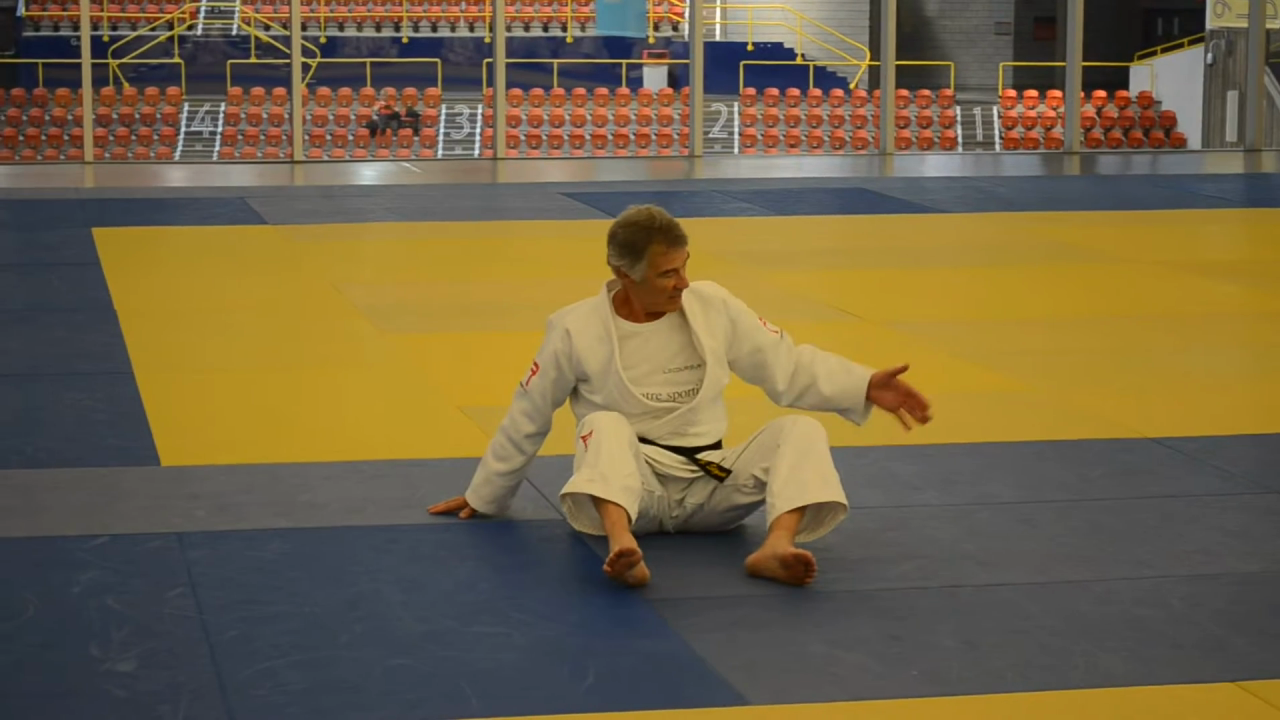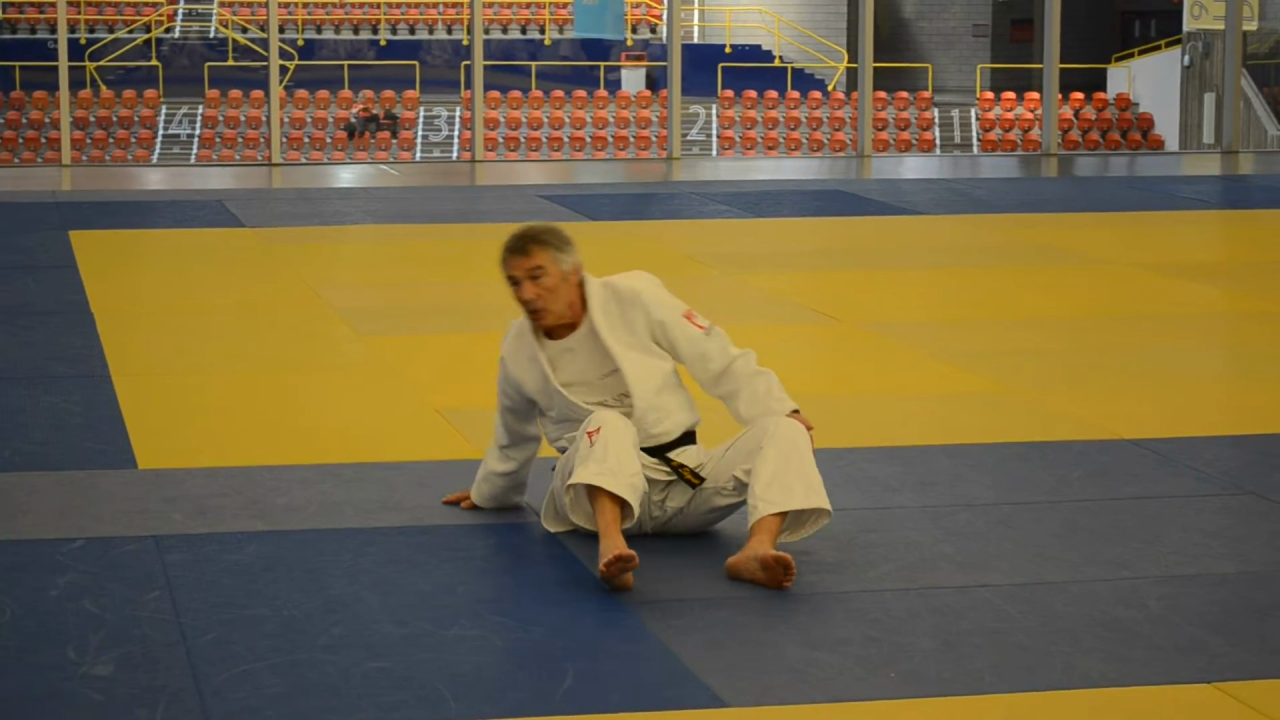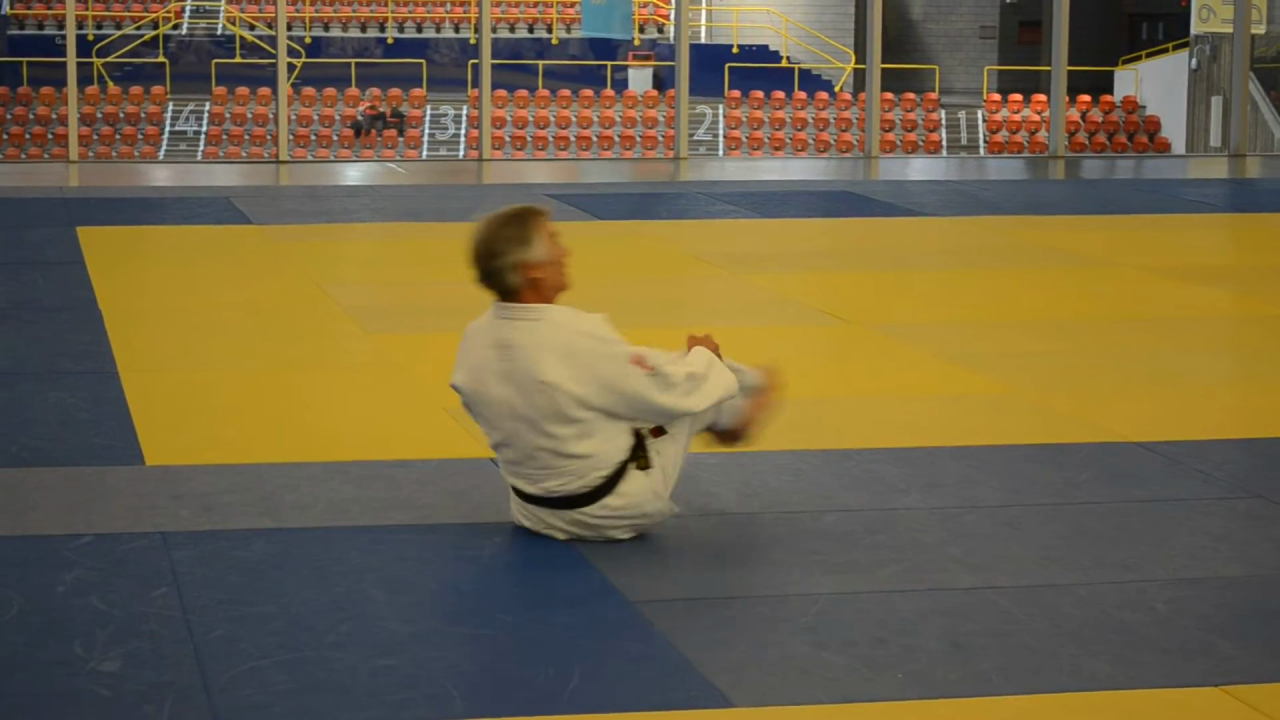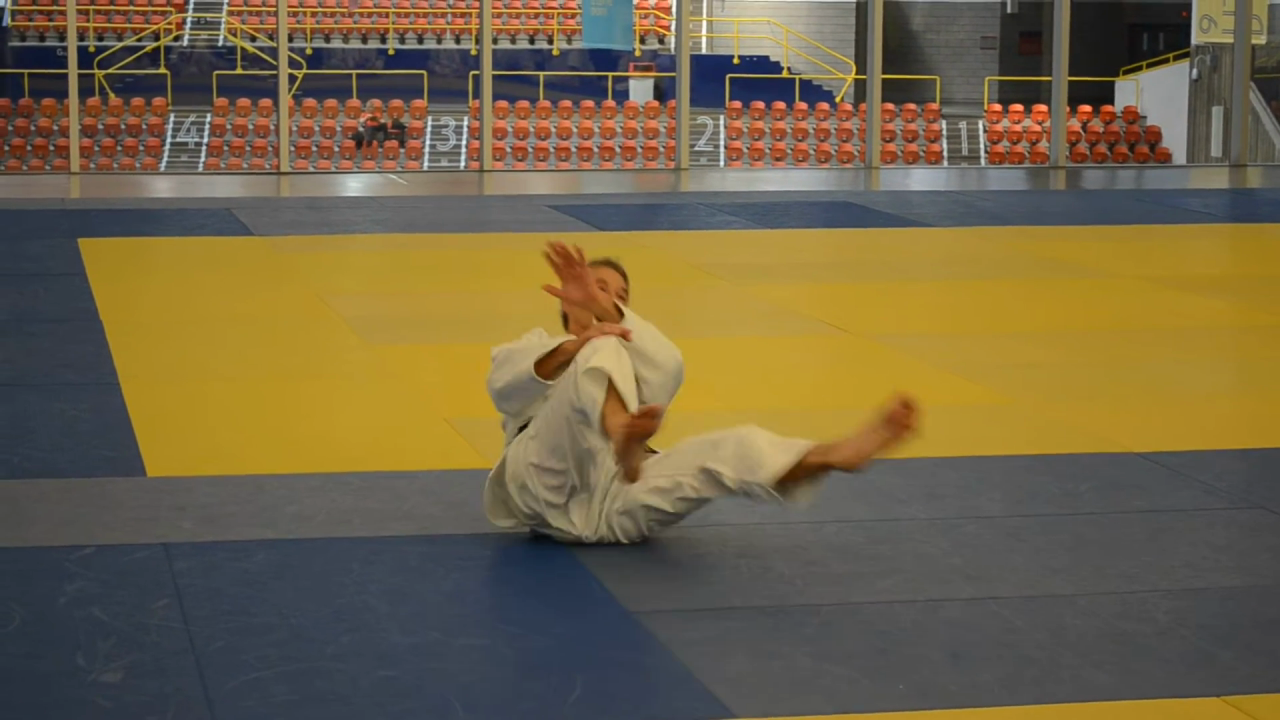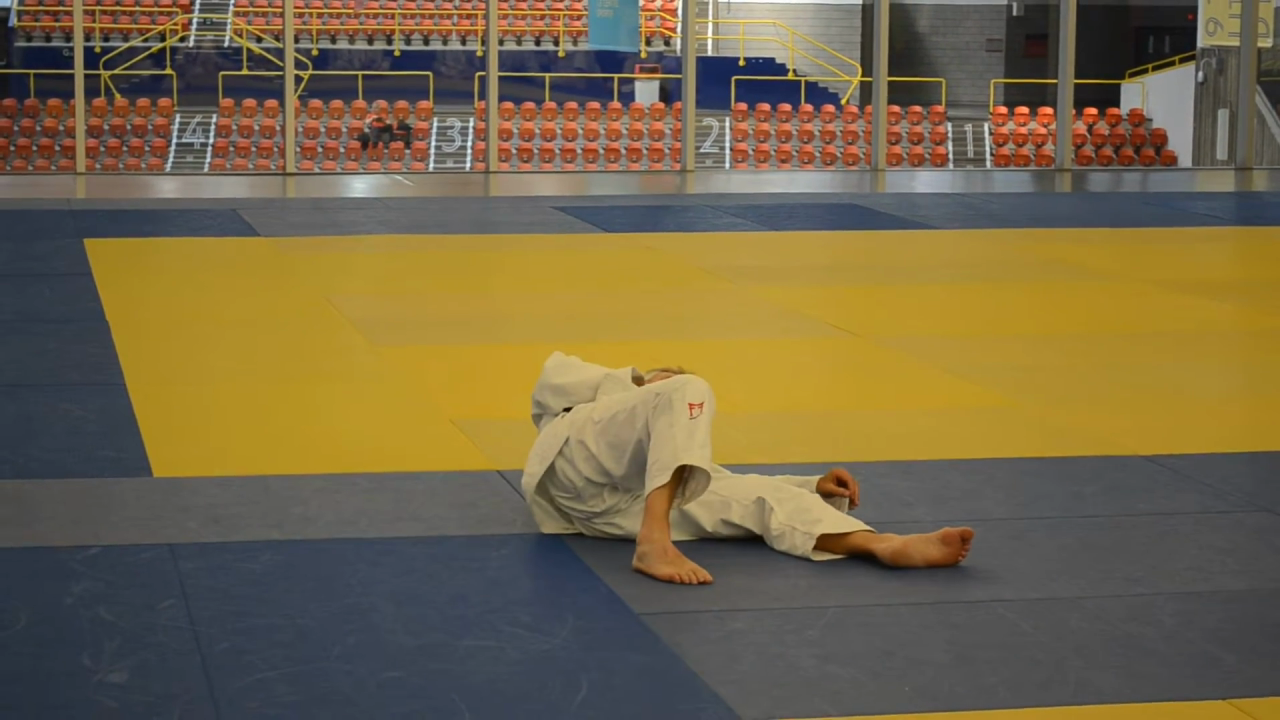
dt=1s
person 1, frame 1
left shoulder: (713, 305)
right shoulder: (575, 329)
left elbow: (788, 365)
right elbow: (526, 418)
left wrist: (865, 386)
right wrist: (483, 496)
left hip: (706, 483)
right hip: (630, 483)
left knee: (801, 431)
right knee: (602, 427)
left ankle: (775, 547)
right ankle: (621, 544)
person 1, frame 2
left shoulder: (635, 295)
right shoulder: (518, 351)
left elbow: (721, 360)
right elbow: (515, 434)
left wrist: (783, 413)
right wrist: (489, 493)
left hip: (681, 476)
right hip: (598, 483)
left knee: (783, 434)
right knee: (608, 428)
left ankle: (756, 552)
right ankle: (611, 547)
person 1, frame 3
left shoulder: (475, 342)
right shoulder: (578, 339)
right elbow: (679, 396)
right wrist: (701, 357)
right hip: (616, 509)
right knee: (687, 387)
right ankle: (740, 419)
person 1, frame 4
right shoulder: (541, 347)
left elbow: (667, 368)
right elbow: (506, 383)
left wrist: (602, 309)
right wrist: (577, 344)
left hip: (611, 508)
right hip: (547, 488)
left knee: (729, 448)
right knee: (602, 360)
left ankle: (831, 454)
right ankle: (621, 436)
person 1, frame 5
left shoulder: (674, 455)
left elbow: (734, 487)
right elbow: (554, 376)
left wrist: (815, 486)
right wrist: (633, 384)
left hip: (617, 505)
left knee: (761, 498)
right knee: (689, 393)
left ankle: (888, 546)
right ankle: (655, 542)
